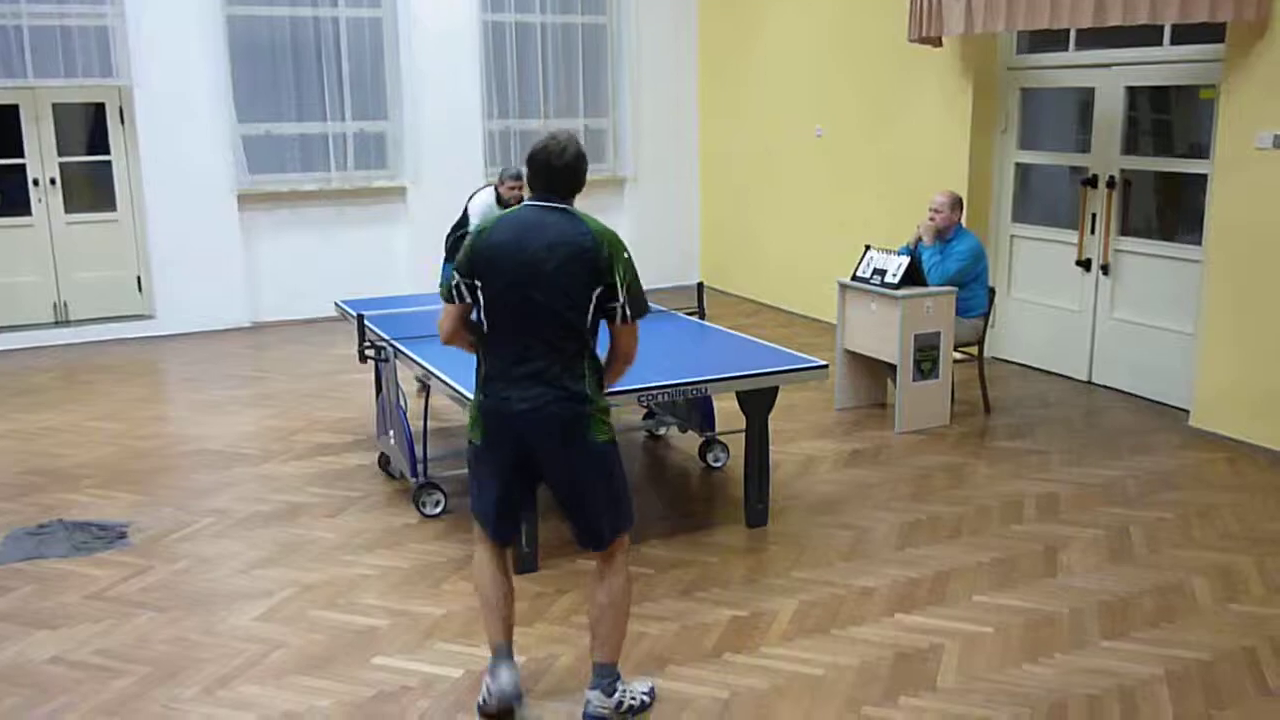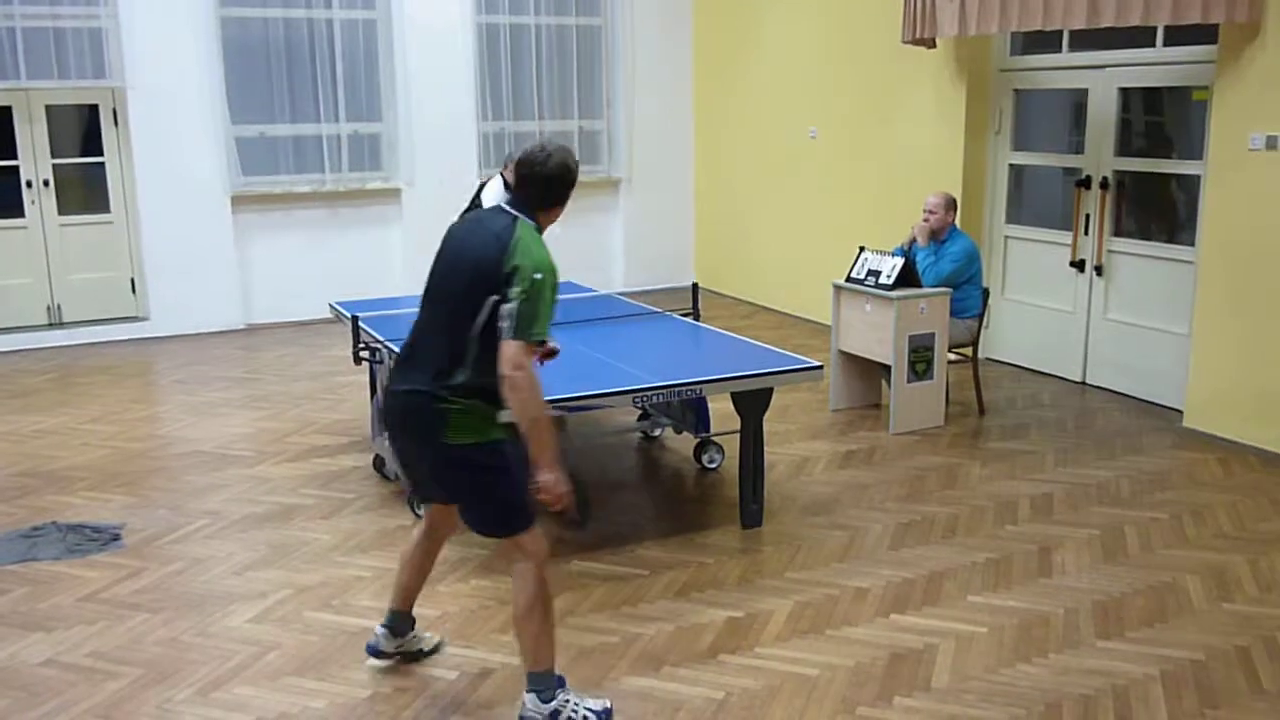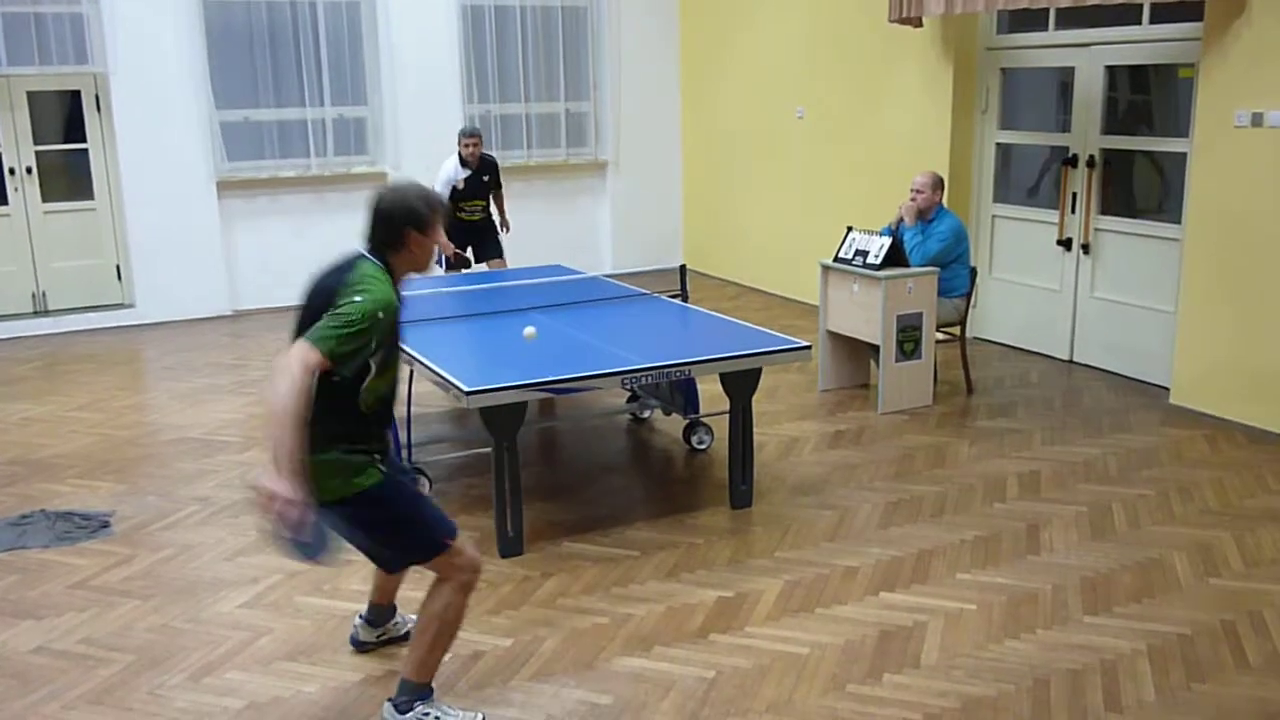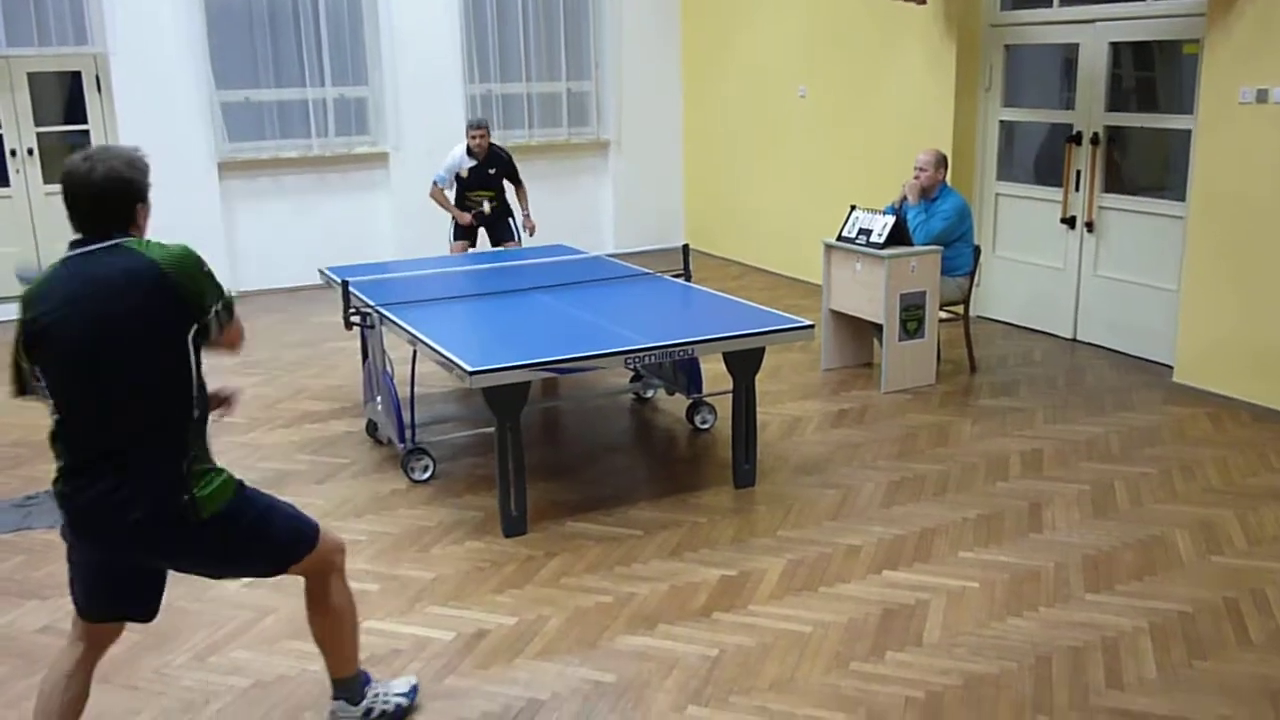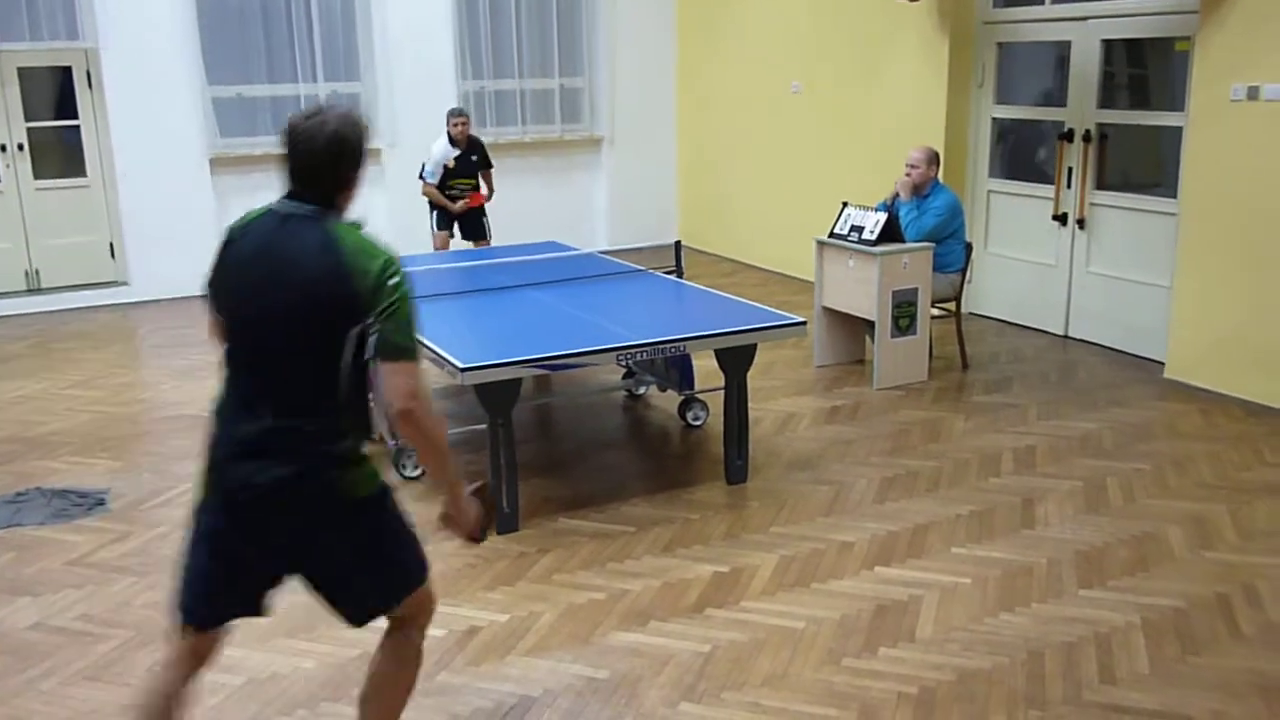
dt=0.5s
person 1, frame 1
left shoulder: (483, 237)
right shoulder: (604, 243)
left elbow: (450, 331)
right elbow: (626, 348)
left hip: (498, 415)
right hip: (576, 417)
left knee: (489, 544)
right knee: (612, 552)
left ankle: (501, 671)
person 1, frame 2
left shoulder: (473, 226)
right shoulder: (534, 262)
right elbow: (514, 373)
right wrist: (548, 465)
left hip: (406, 401)
right hip: (453, 418)
left knee: (443, 511)
right knee: (531, 549)
left ankle: (394, 630)
person 1, frame 3
left shoulder: (350, 271)
right shoulder: (368, 300)
right elbow: (295, 369)
right wrist: (284, 472)
left hip: (333, 453)
right hip: (337, 466)
left knee: (423, 525)
right knee: (459, 566)
left ankle: (376, 622)
person 1, frame 4
left shoulder: (38, 302)
right shoulder: (173, 266)
right elbow: (229, 337)
left hip: (88, 509)
right hip: (184, 500)
left knee: (88, 638)
right knee: (325, 558)
person 1, frame 5
left shoulder: (239, 238)
right shoulder: (372, 265)
right elbow: (406, 405)
right wrist: (456, 497)
left hip: (235, 481)
right hip: (332, 486)
left knee: (189, 651)
right knee: (413, 613)
